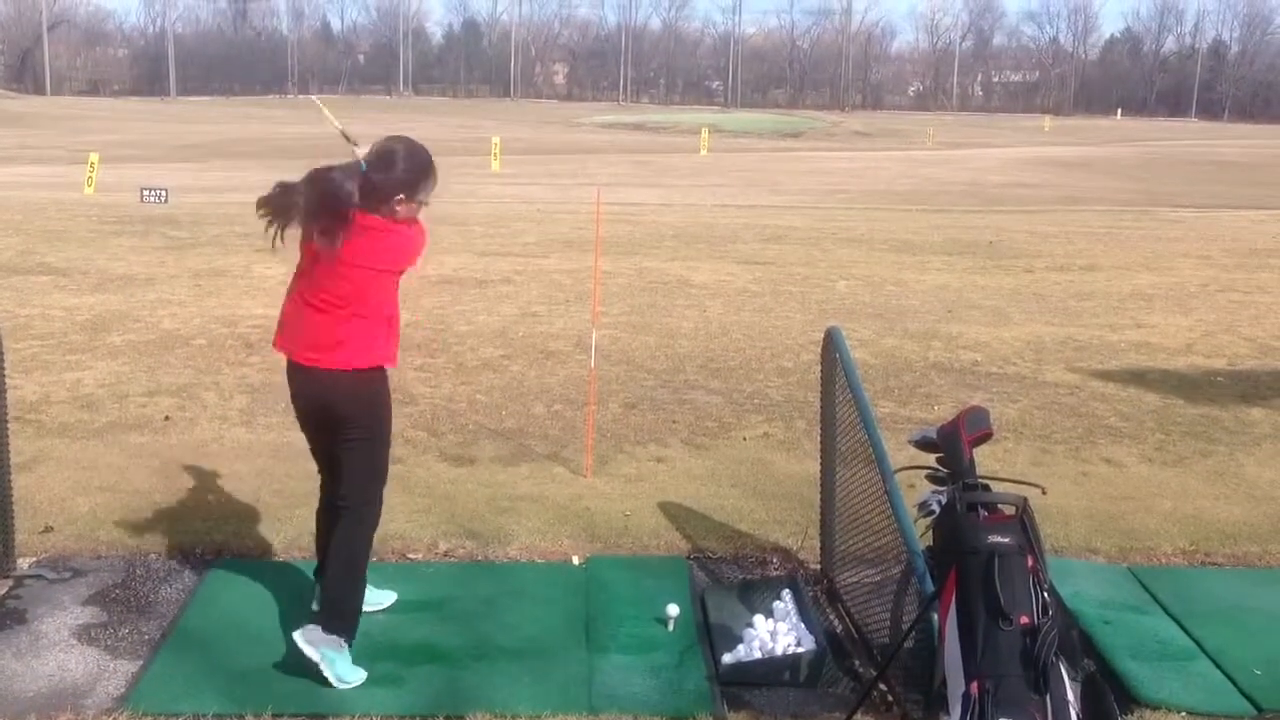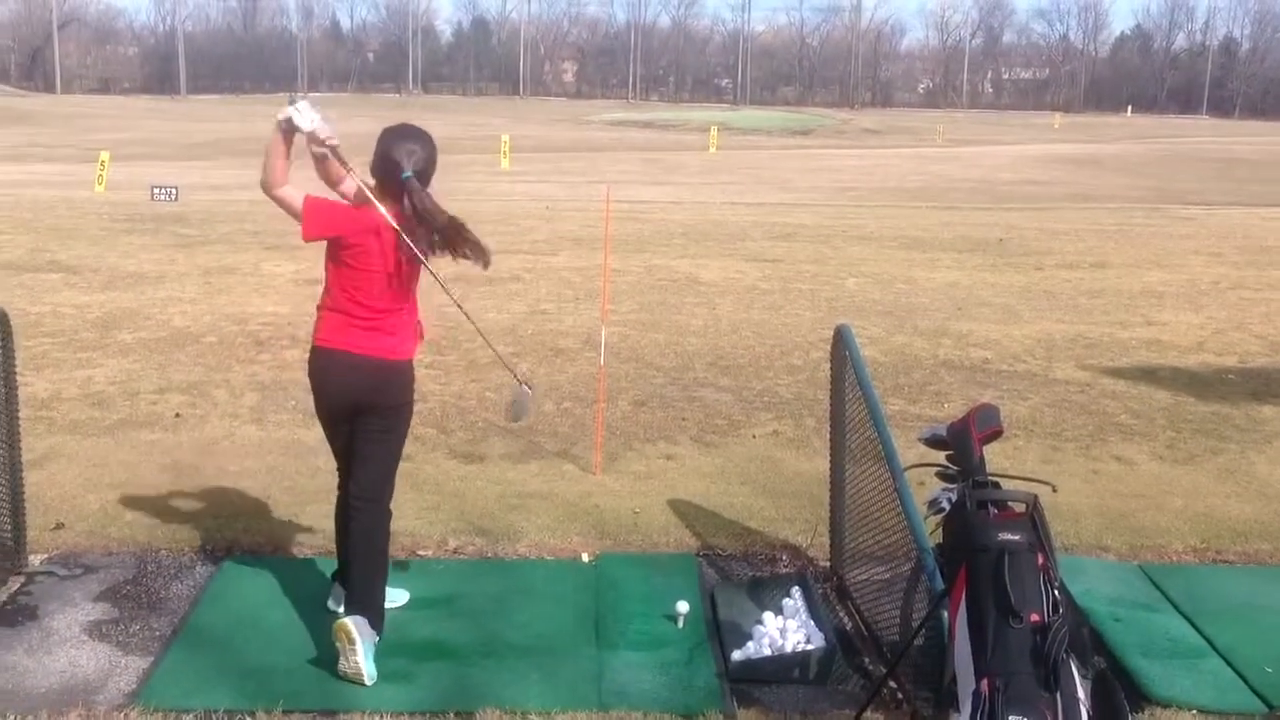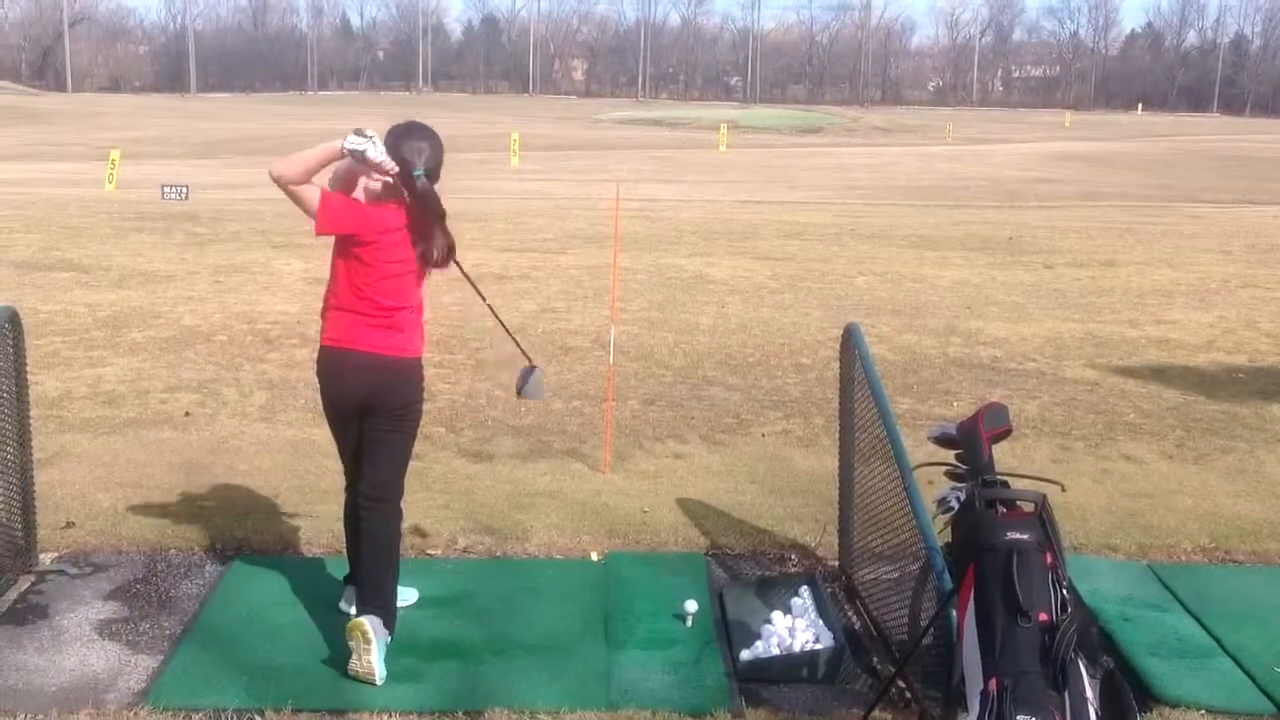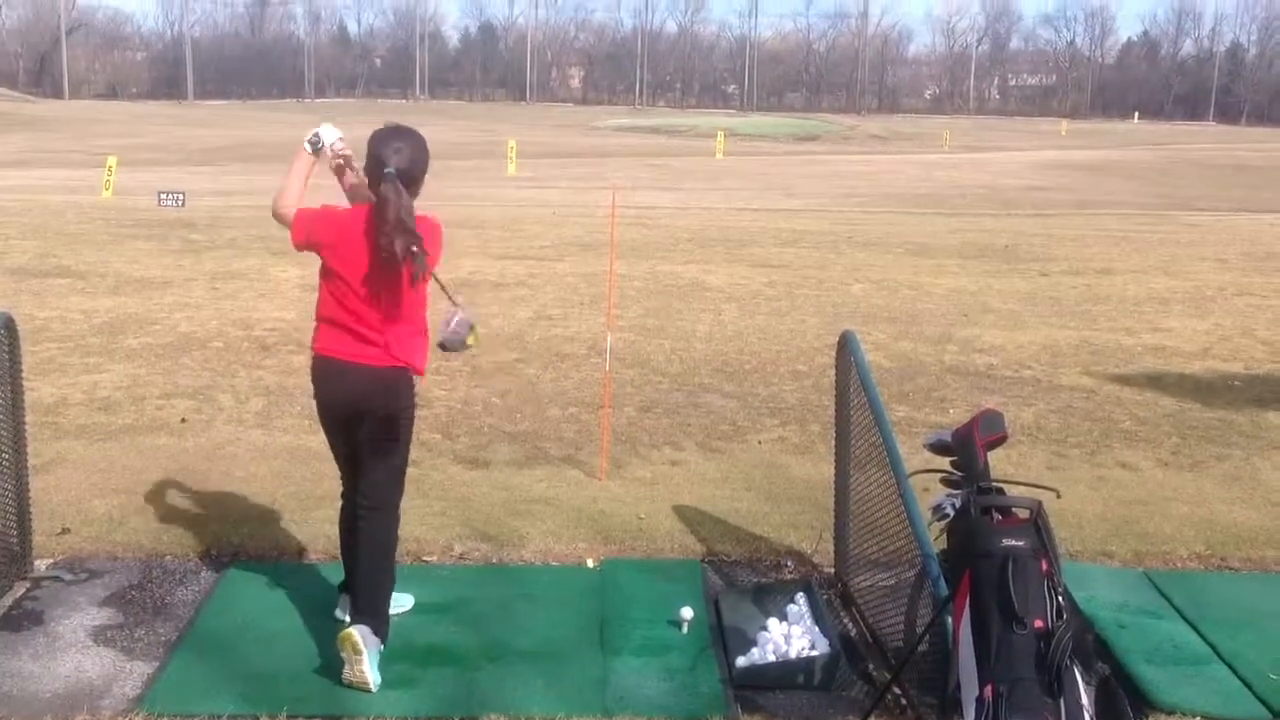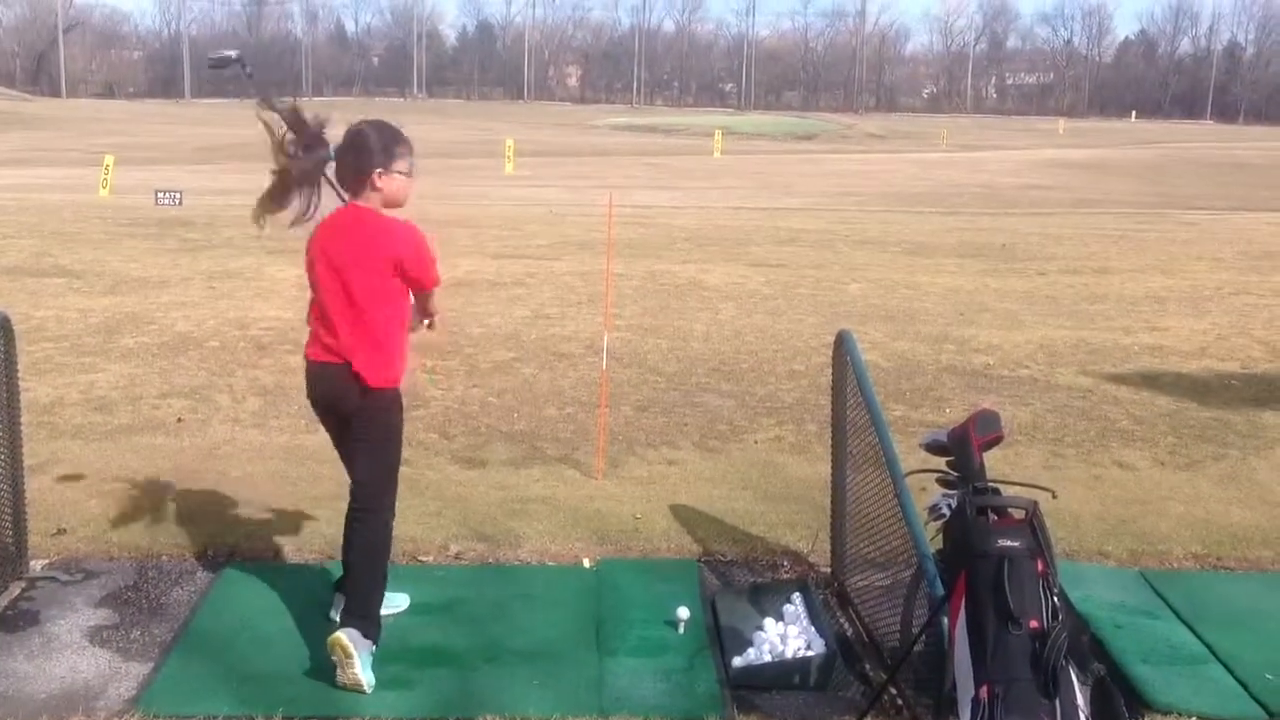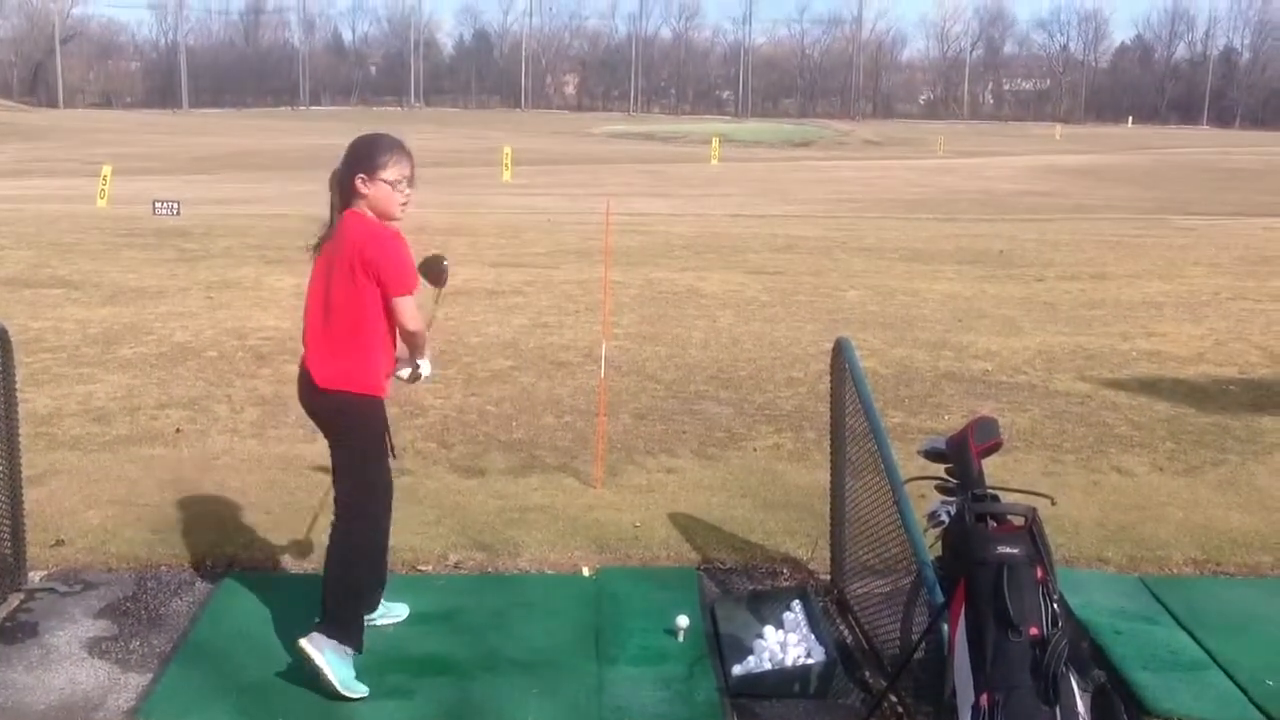
dt=0.3s
person 1, frame 1
left shoulder: (318, 214)
right shoulder: (406, 236)
left wrist: (375, 166)
left hip: (306, 376)
right hip: (359, 384)
left knee: (336, 489)
right knee: (361, 506)
left ankle: (336, 592)
right ankle: (328, 629)
person 1, frame 2
left shoulder: (347, 221)
right shoulder: (423, 222)
left elbow: (274, 185)
right elbow: (351, 188)
left wrist: (285, 131)
right wrist: (324, 149)
left hip: (331, 367)
right hip: (388, 375)
left knee: (352, 483)
right knee: (372, 495)
left ankle: (351, 587)
right ankle: (360, 613)
person 1, frame 3
left shoulder: (361, 216)
right shoulder: (425, 221)
left elbow: (286, 175)
left wrist: (345, 148)
right wrist: (359, 160)
left hip: (340, 365)
right hip: (397, 374)
left knee: (360, 484)
right knee: (382, 494)
left ankle: (364, 586)
right ankle: (373, 616)
person 1, frame 4
left shoulder: (336, 227)
right shoulder: (427, 233)
left elbow: (284, 207)
left wrist: (312, 149)
right wrist: (351, 178)
left hip: (333, 374)
right hip: (389, 383)
left knee: (356, 492)
right knee: (379, 504)
left ankle: (359, 594)
right ankle: (366, 623)
person 1, frame 5
left shoulder: (326, 231)
right shoulder: (402, 237)
right elbow: (429, 306)
right wrist: (407, 320)
left hip: (324, 375)
right hip: (371, 385)
left knee: (368, 486)
right knee: (374, 503)
left ankle: (357, 592)
right ankle: (357, 628)
person 1, frame 6
left shoulder: (341, 235)
right shoulder: (381, 239)
right elbow: (410, 321)
left wrist: (398, 353)
right wrist: (418, 356)
left hip: (323, 381)
right hip: (351, 390)
left knee: (370, 493)
right knee: (361, 507)
left ankle: (362, 600)
right ankle: (333, 633)
